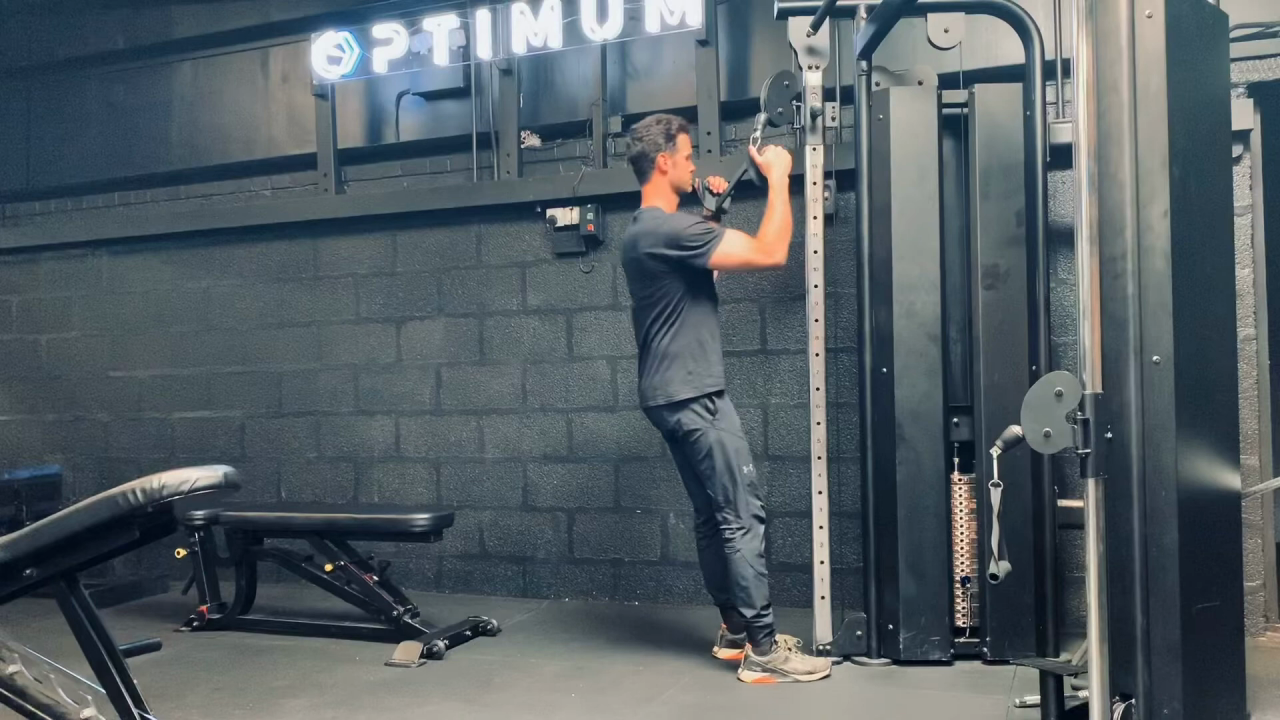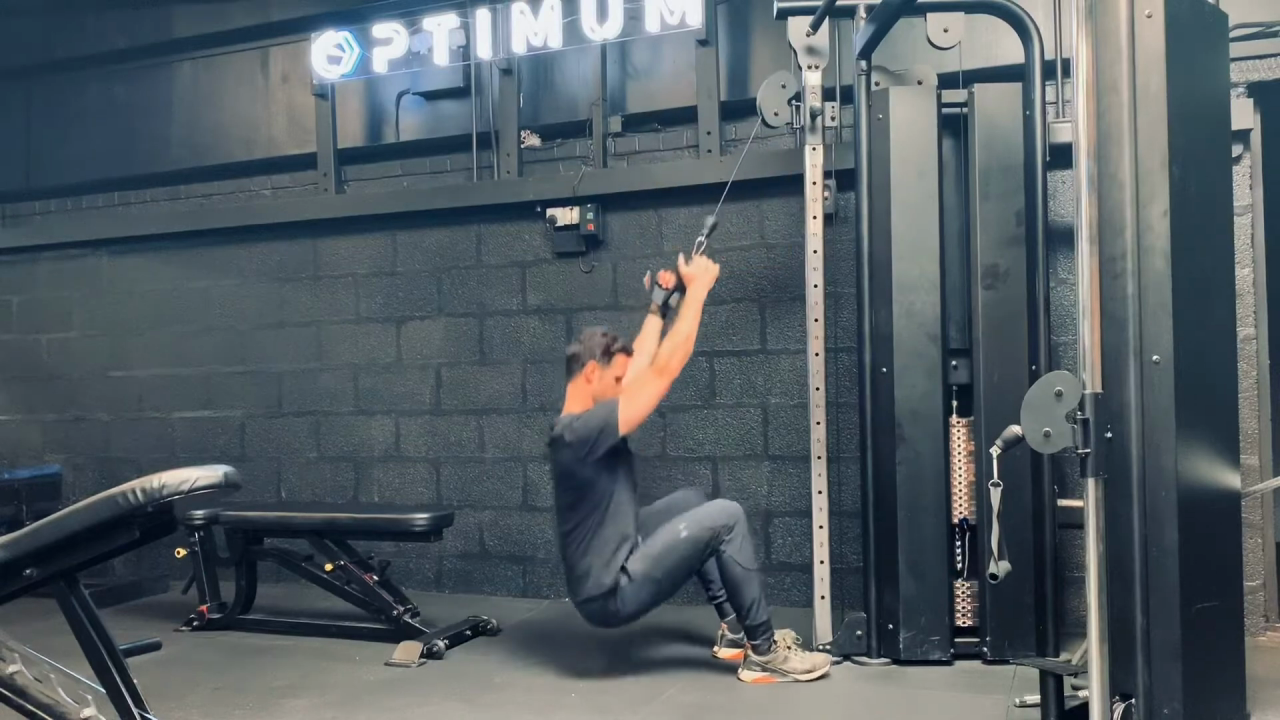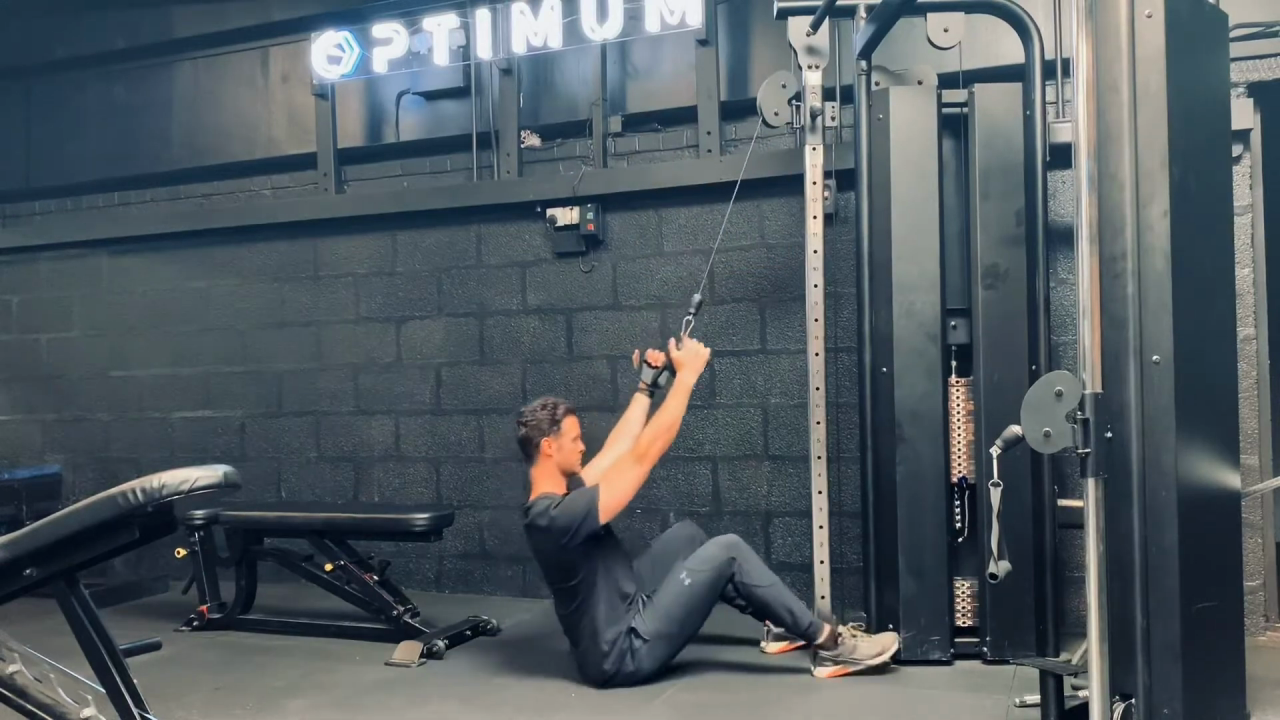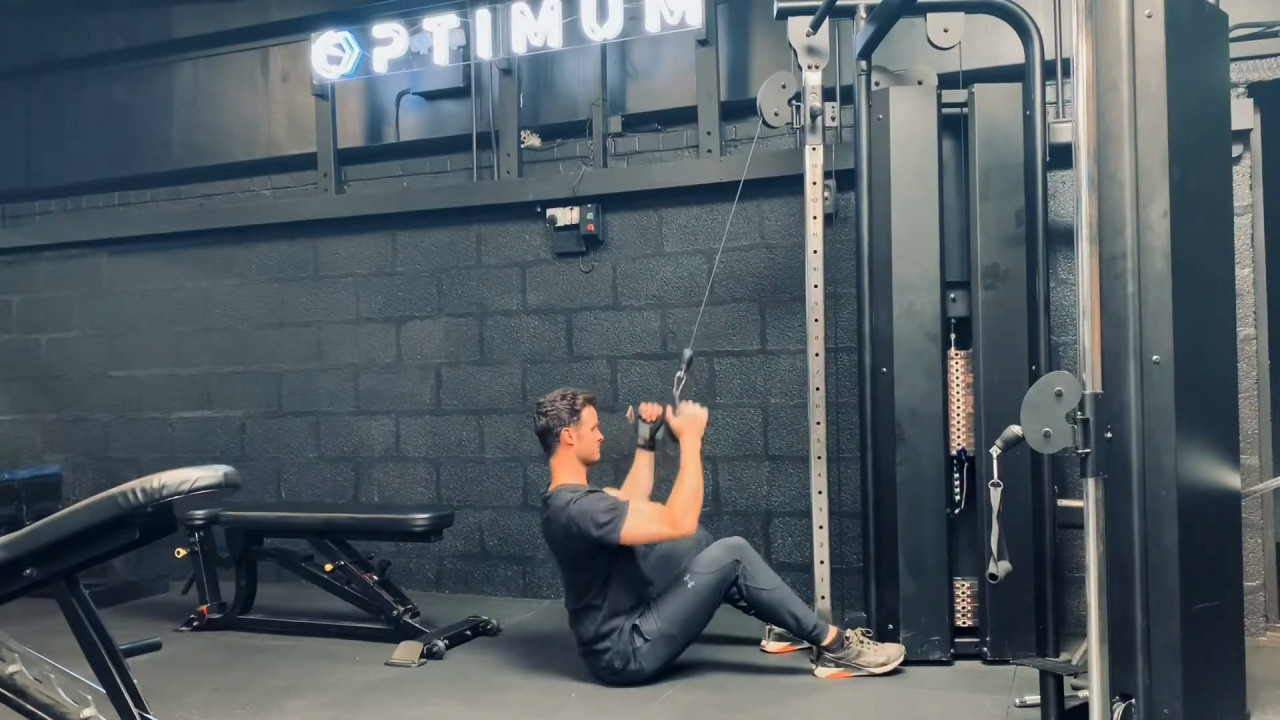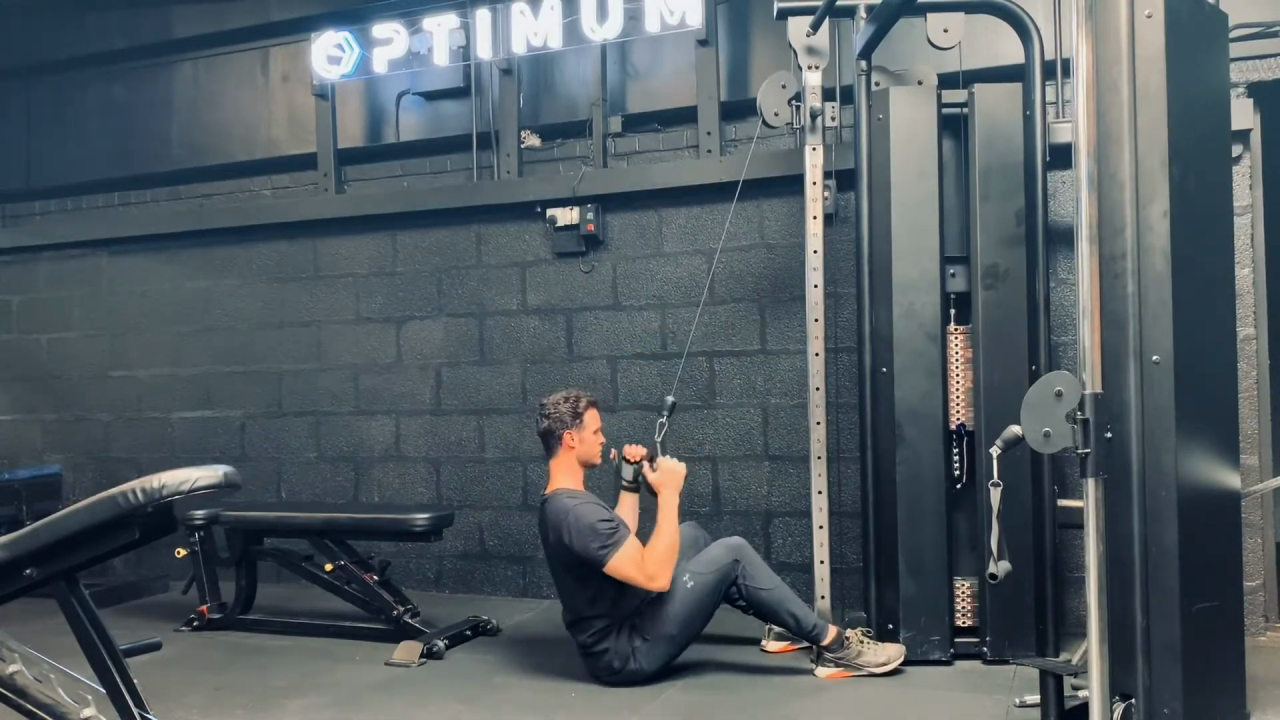
dt=1s
person 1, frame 1
left shoulder: (651, 230)
right shoulder: (665, 229)
left elbow: (706, 273)
right elbow: (770, 253)
right wrist: (777, 176)
left hip: (680, 393)
right hip: (689, 395)
left knee: (717, 516)
right knee: (742, 515)
left ankle: (736, 631)
right ankle: (764, 650)
person 1, frame 2
left shoulder: (581, 423)
right shoulder: (581, 434)
left elbow: (639, 367)
right elbow: (661, 372)
left wrist: (658, 307)
right wrist: (697, 289)
left hip: (615, 559)
right hip: (608, 592)
left knee: (693, 505)
right knee: (726, 516)
left ankle: (736, 629)
right ankle: (764, 652)
person 1, frame 3
left shoulder: (560, 497)
right shoulder: (561, 517)
left elbow: (619, 451)
right elbow: (644, 455)
left wrist: (647, 385)
right wrist: (687, 373)
left hip: (622, 617)
right hip: (624, 655)
left knee: (685, 535)
right knee: (726, 550)
left ankle: (780, 623)
right ankle: (829, 645)
person 1, frame 4
left shoulder: (566, 499)
right shoulder: (579, 508)
left elbow: (632, 501)
right elbow: (680, 523)
left wrist: (647, 438)
right wrist: (690, 438)
left hip: (625, 618)
right hip: (627, 653)
left knee: (697, 539)
right knee: (732, 552)
left ankle: (783, 626)
right ankle: (835, 647)
person 1, frame 5
left shoulder: (561, 503)
right shoulder: (577, 513)
left elbow: (620, 539)
right elbow: (657, 576)
left wrist: (631, 481)
right wrist: (668, 493)
left hip: (621, 624)
right hip: (624, 653)
left knee: (691, 535)
right knee: (732, 553)
left ankle: (783, 625)
right ankle: (835, 646)
